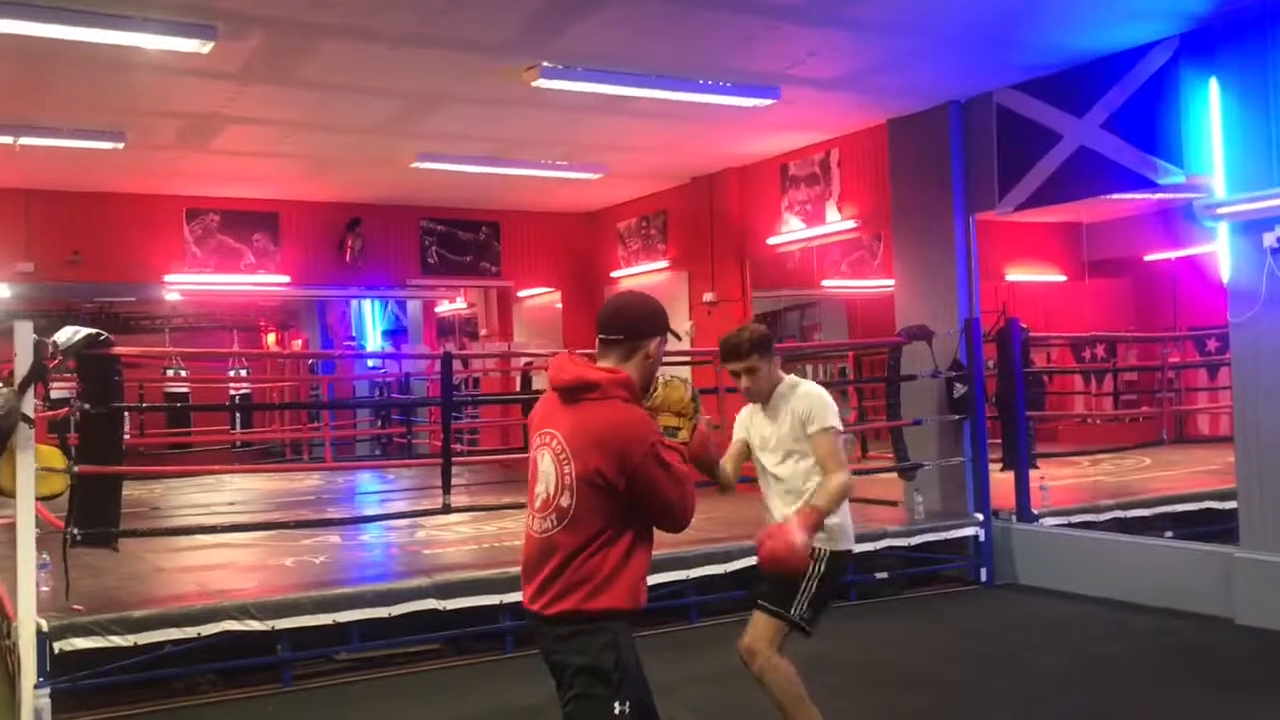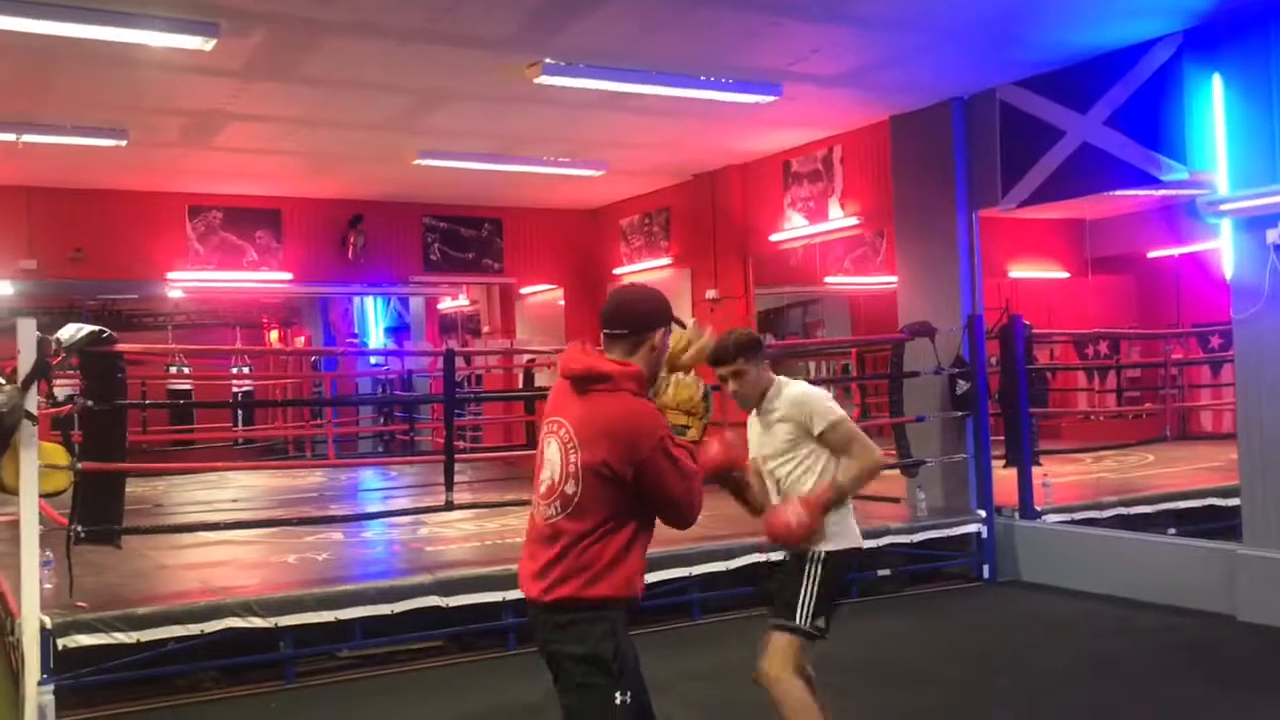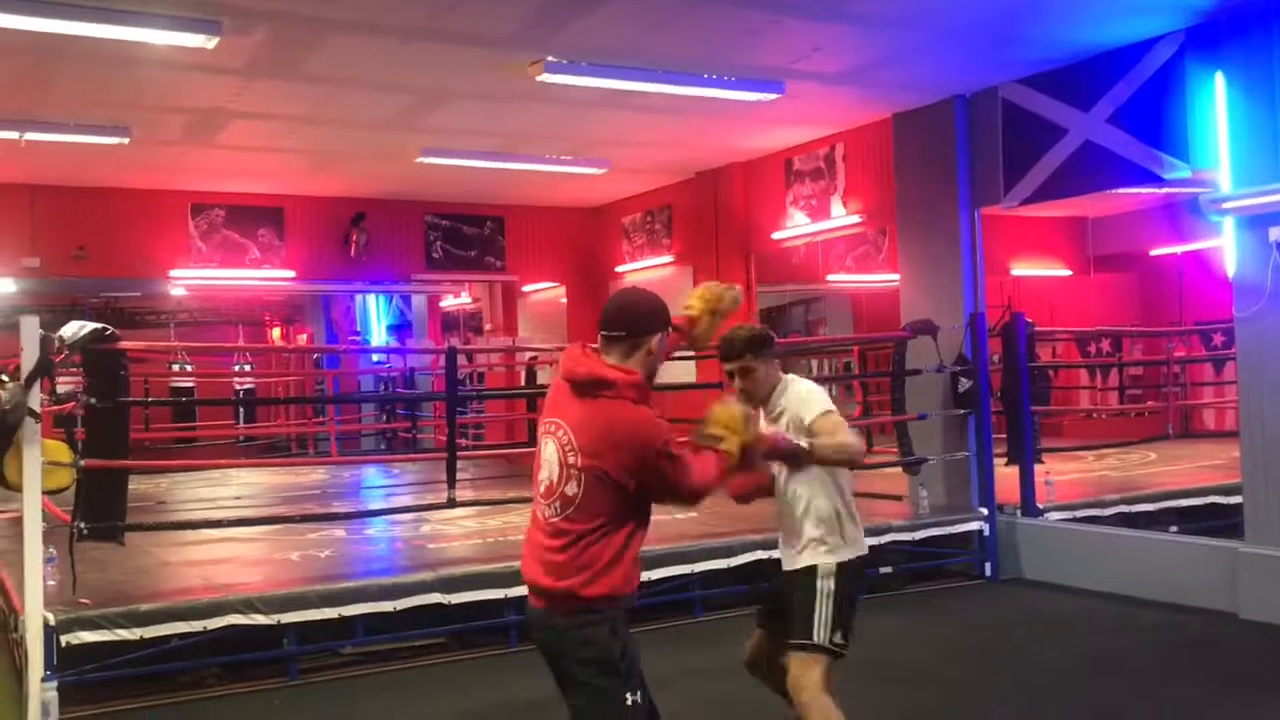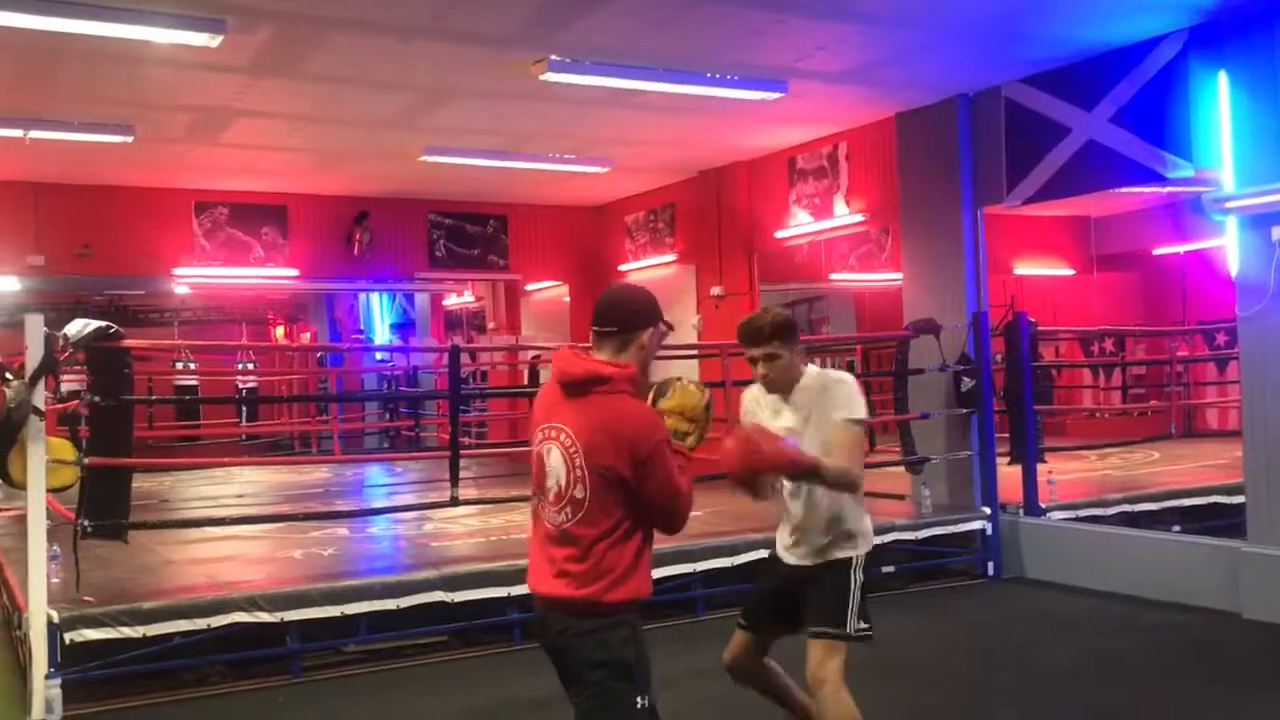
dt=0.1s
person 1, frame 1
left shoulder: (553, 402)
right shoulder: (629, 427)
right elbow: (676, 512)
right wrist: (678, 439)
left hip: (556, 605)
right hip: (587, 620)
person 1, frame 2
left shoulder: (566, 388)
right shoulder: (637, 418)
right elbow: (682, 508)
right wrist: (683, 435)
left hip: (553, 596)
right hip: (584, 611)
person 1, frame 3
left shoulder: (564, 386)
right shoulder: (636, 426)
right elbow: (690, 486)
left wrist: (688, 325)
right wrist: (722, 447)
left hip: (549, 597)
right hip: (586, 611)
person 1, frame 4
left shoulder: (550, 395)
right shoulder: (636, 421)
right elbow: (671, 515)
right wrist: (680, 443)
left hip: (553, 603)
right hip: (596, 614)
person 2, frame 1
left shoulder: (810, 400)
right shoulder: (748, 414)
left elbow: (839, 477)
right elbow: (726, 480)
left wrist: (808, 521)
left hip: (820, 545)
right hip: (784, 545)
left knee: (756, 646)
right knee: (760, 647)
person 2, frame 2
left shoulder: (805, 399)
right shoulder: (755, 422)
left elbow: (869, 458)
right elbow: (760, 506)
left wrist: (815, 503)
right wrist: (731, 478)
left hip: (824, 548)
right hip: (803, 549)
left knee: (776, 669)
right knee: (782, 661)
person 2, frame 3
left shoulder: (805, 395)
right shoulder: (766, 409)
left elbow: (852, 449)
left wrist: (784, 446)
right wrist: (761, 480)
left hip: (830, 558)
right hip: (797, 556)
left knee: (807, 683)
right knee: (759, 657)
person 2, frame 4
left shoulder: (838, 387)
right shoulder: (752, 401)
left elbow: (850, 478)
left wrist: (801, 461)
left hip: (839, 550)
right hip: (790, 550)
left knee: (824, 675)
right knee: (739, 660)
